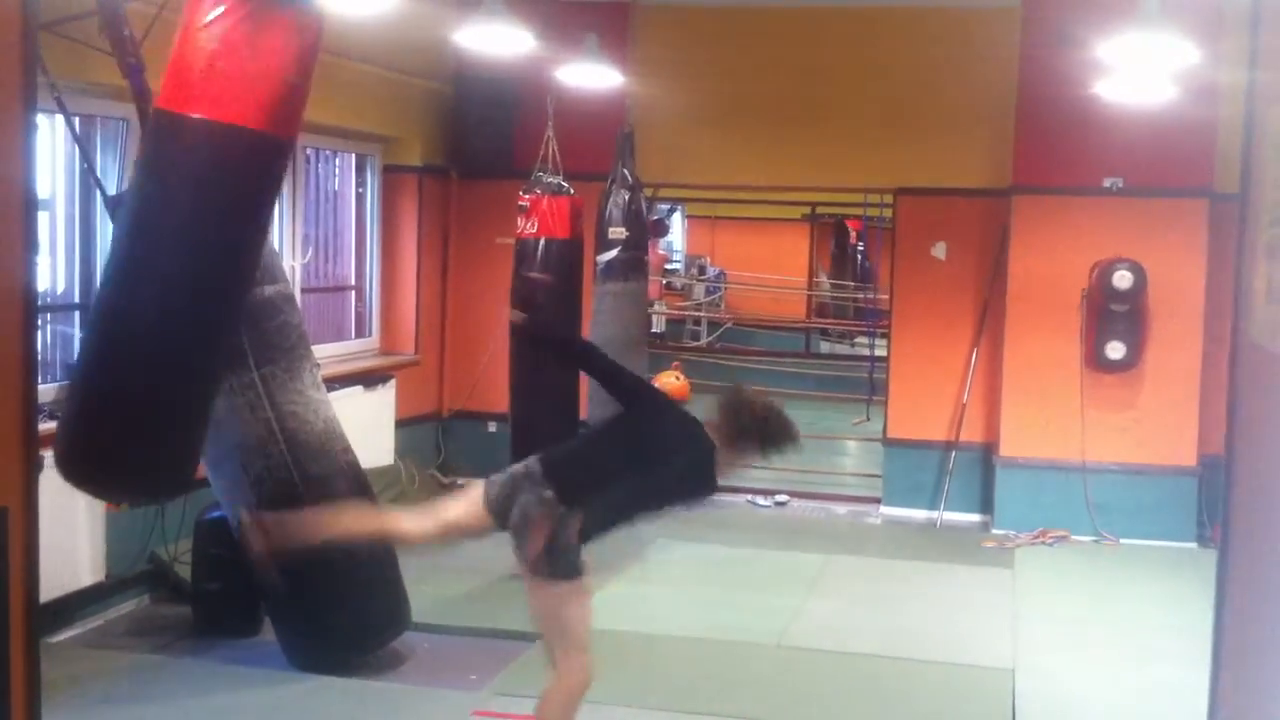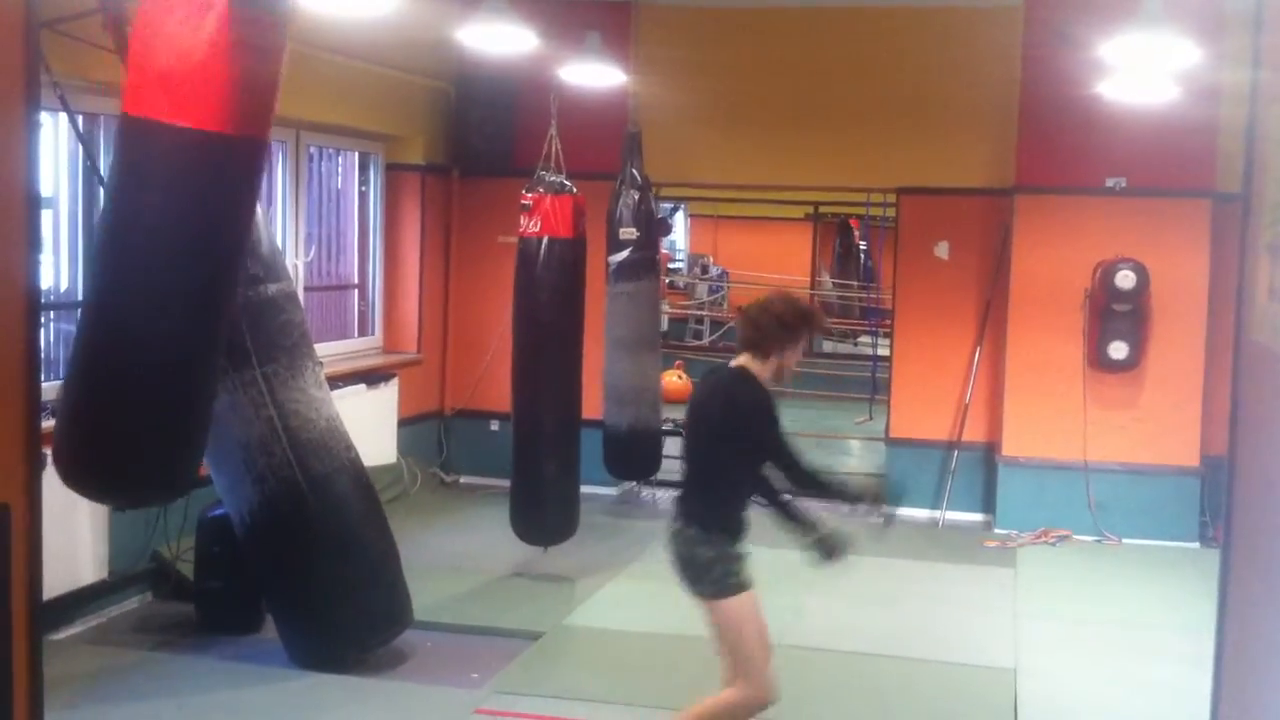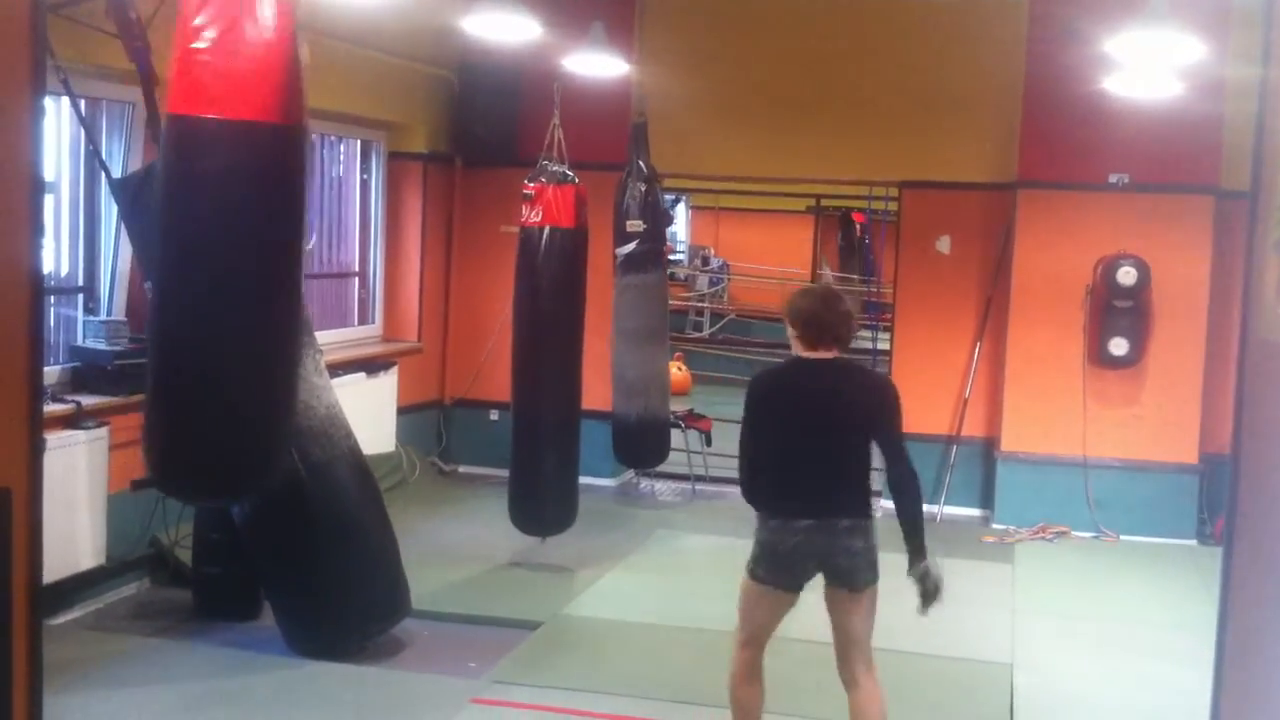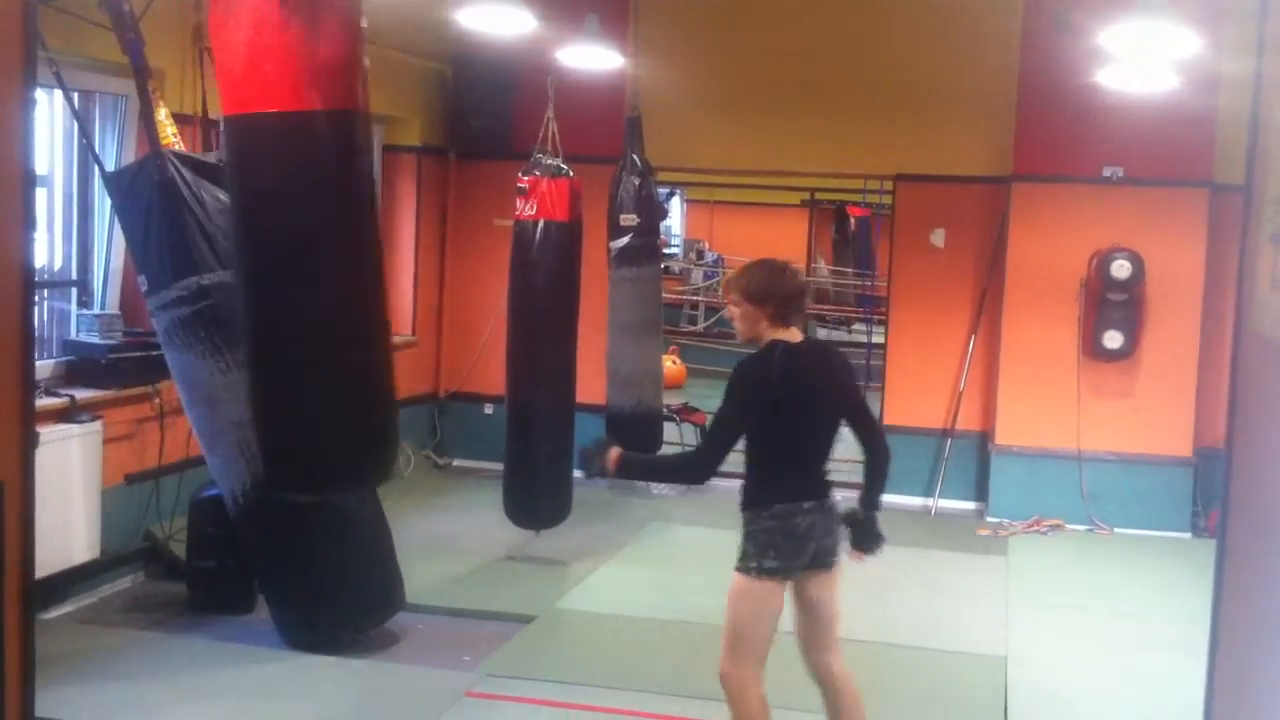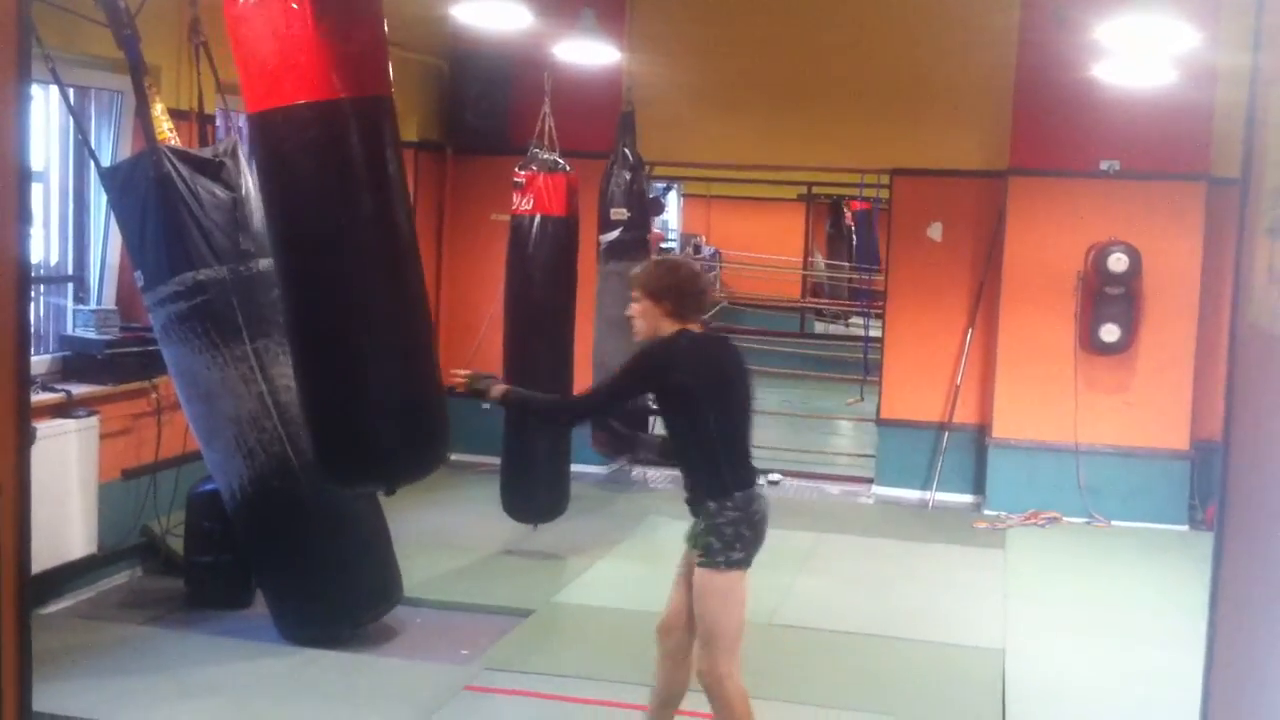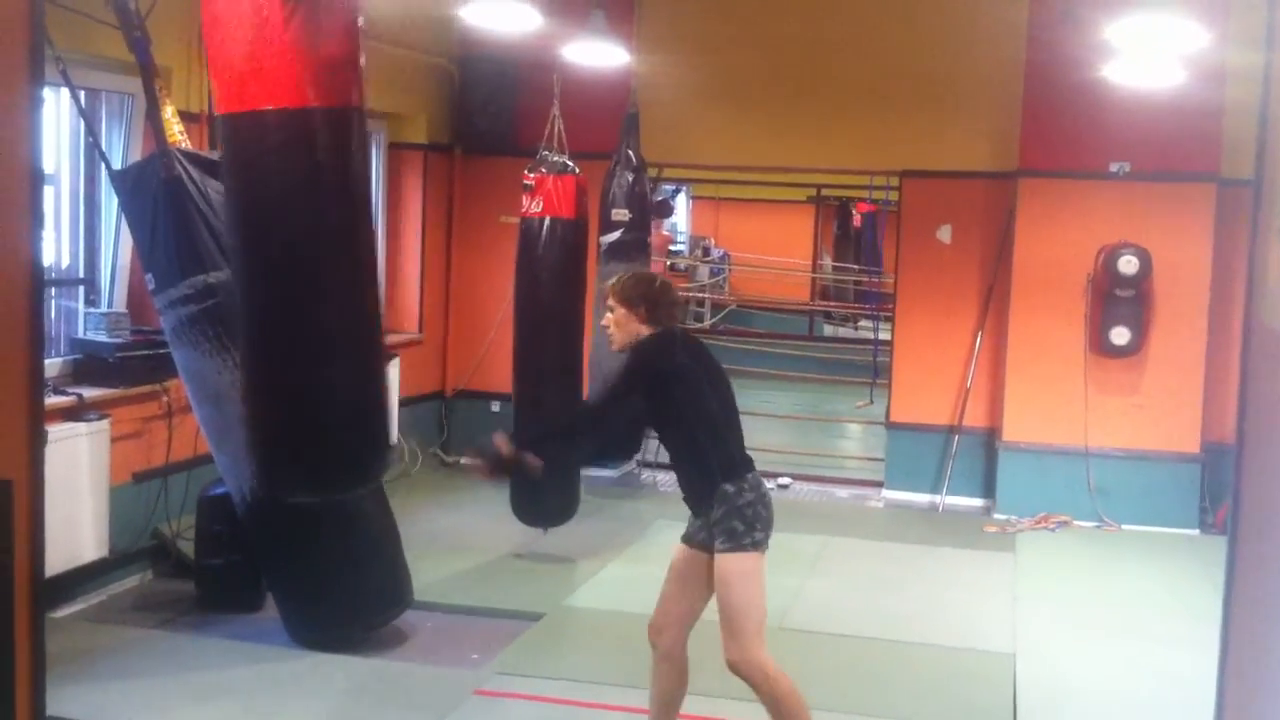
dt=0.4s
person 1, frame 1
left shoulder: (658, 409)
right shoulder: (702, 475)
left elbow: (587, 356)
right elbow: (627, 495)
left wrist: (528, 324)
right wrist: (573, 526)
left hip: (526, 482)
right hip: (552, 514)
left knee: (399, 526)
right knee: (576, 669)
left ankle: (280, 533)
person 1, frame 2
left shoulder: (720, 381)
right shoulder: (749, 400)
right elbow: (798, 477)
left wrist: (804, 523)
right wrist: (856, 499)
left hip: (696, 534)
right hip: (710, 546)
left knee: (748, 667)
person 1, frame 3
left shoulder: (767, 387)
right shoulder: (875, 388)
left elbow: (751, 479)
right elbow: (900, 475)
right wrist: (919, 557)
left hip: (785, 534)
right hip: (851, 536)
left knee: (748, 648)
right knee: (859, 672)
person 1, frame 4
left shoulder: (757, 372)
right shoulder: (831, 362)
left elbow: (699, 467)
right elbow: (877, 446)
left wrist: (617, 461)
right wrist: (867, 512)
left hip: (773, 526)
right hip: (819, 519)
left knee: (737, 670)
right knee: (825, 657)
person 1, frame 5
left shoulder: (668, 357)
right shoulder: (717, 352)
left elbow: (583, 408)
left wrist: (499, 392)
right wrist: (651, 444)
left hip: (727, 517)
right hip: (720, 512)
left knee: (715, 666)
right knee: (674, 634)
person 1, frame 6
left shoulder: (662, 350)
right shoulder: (663, 357)
left elbow: (593, 418)
right elbow: (616, 440)
left wrist: (514, 445)
right wrist: (534, 457)
left hip: (738, 504)
right hip: (711, 508)
left knee: (745, 656)
right knee: (666, 634)
